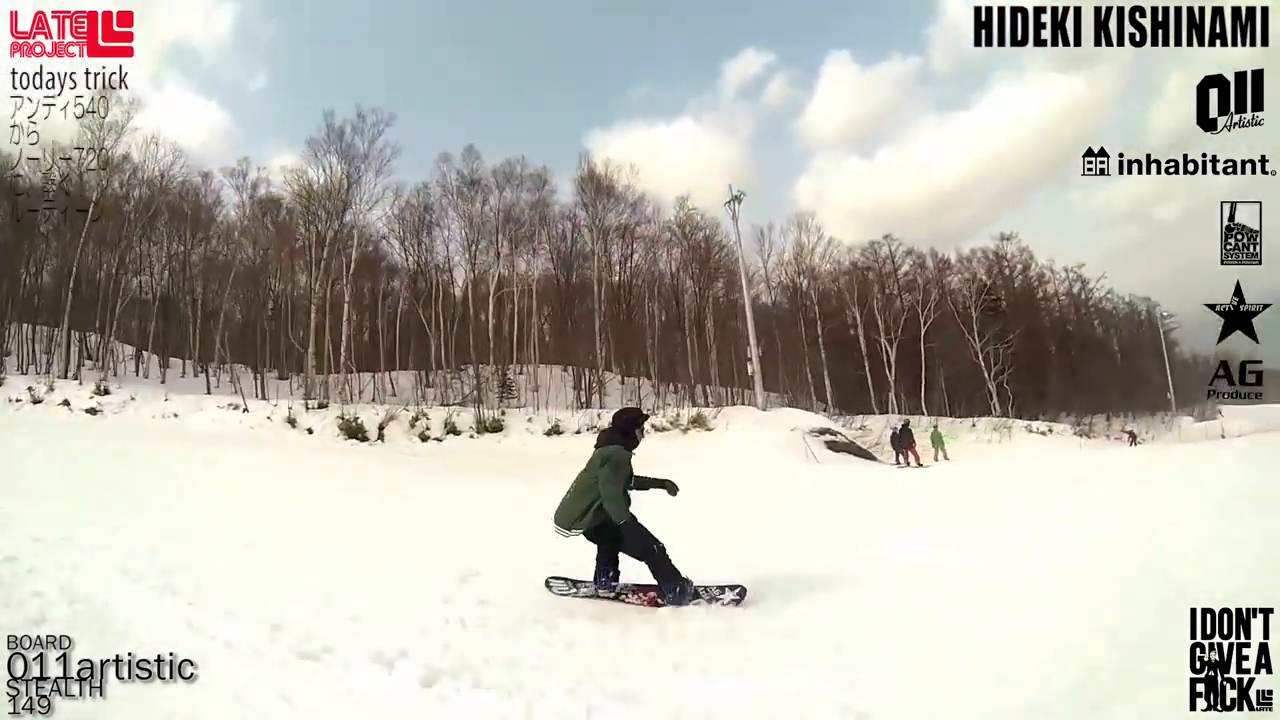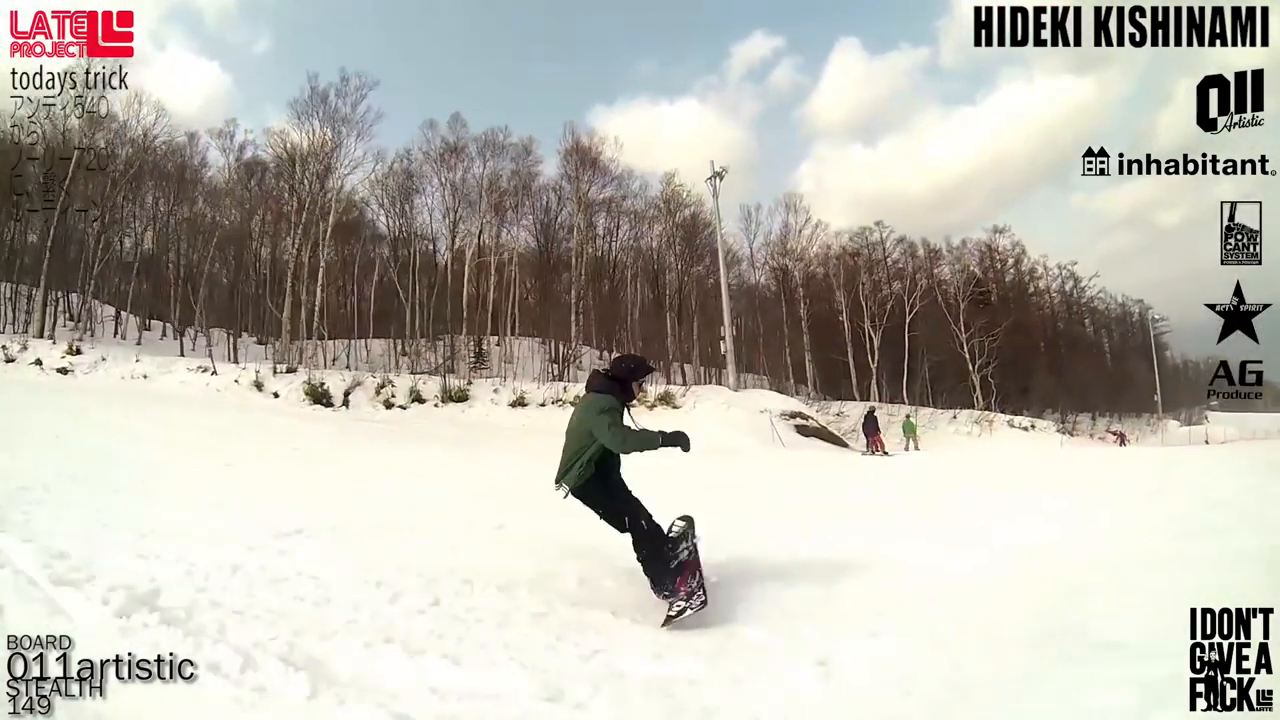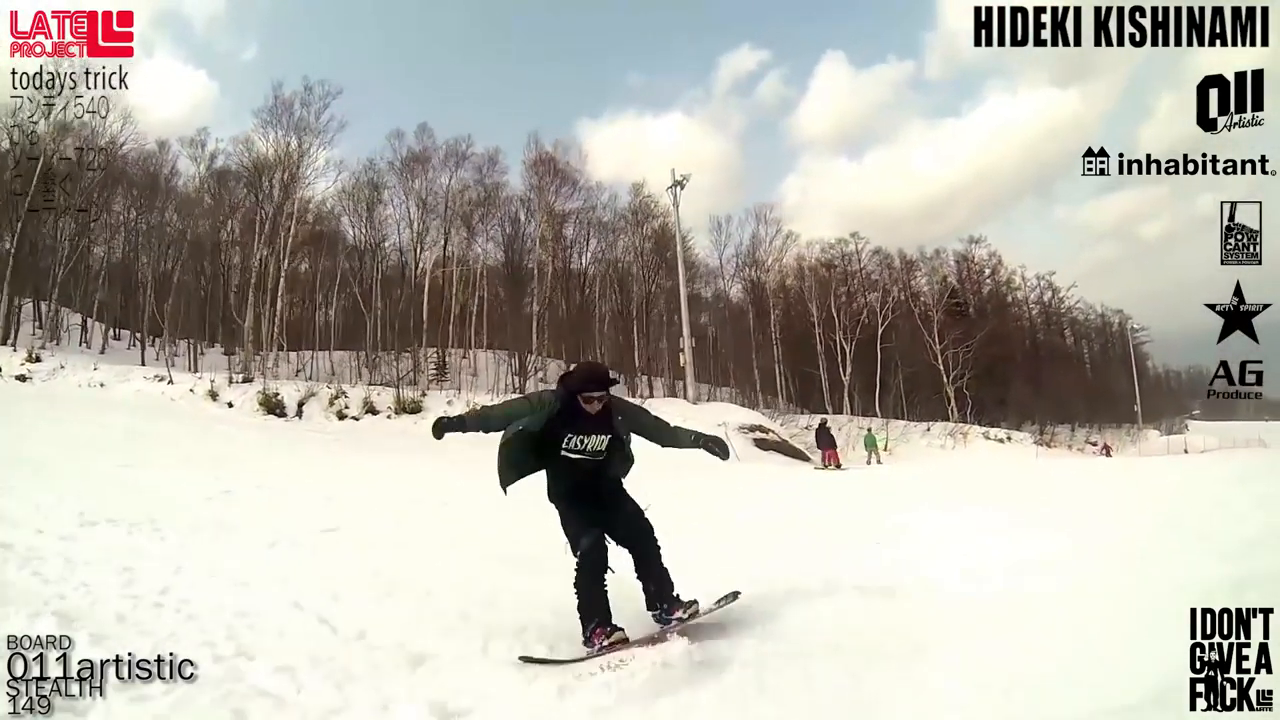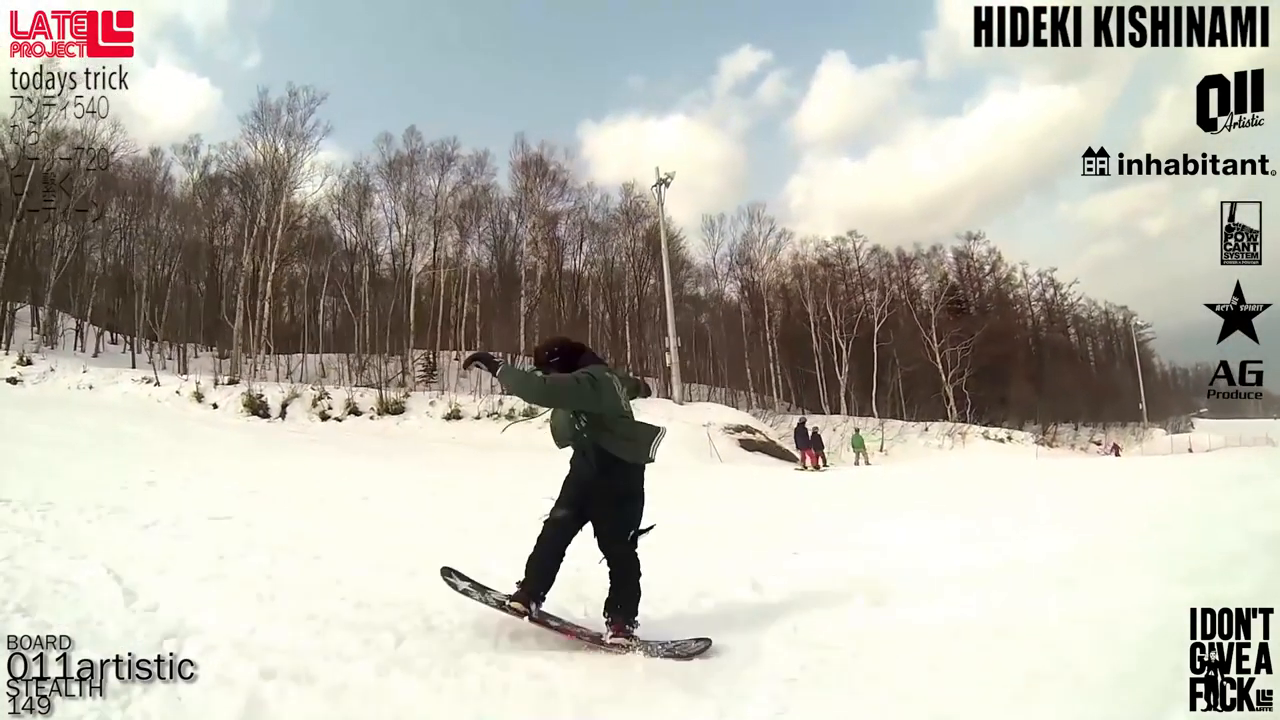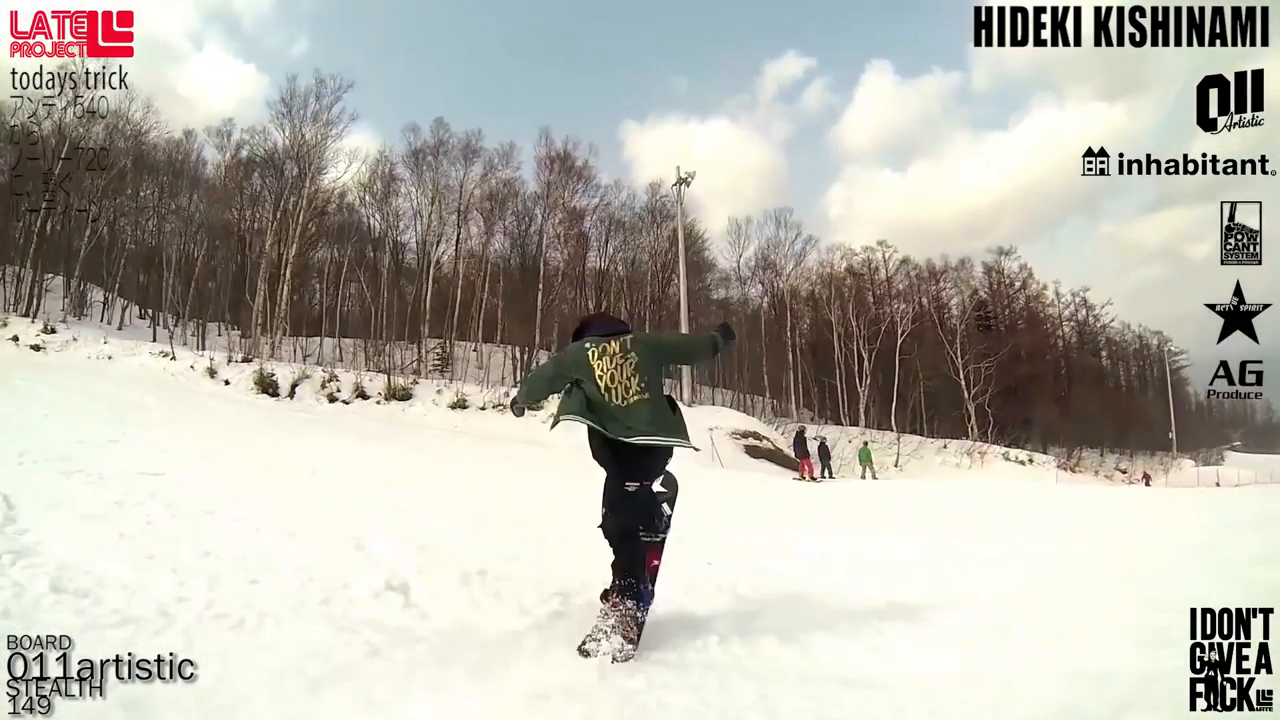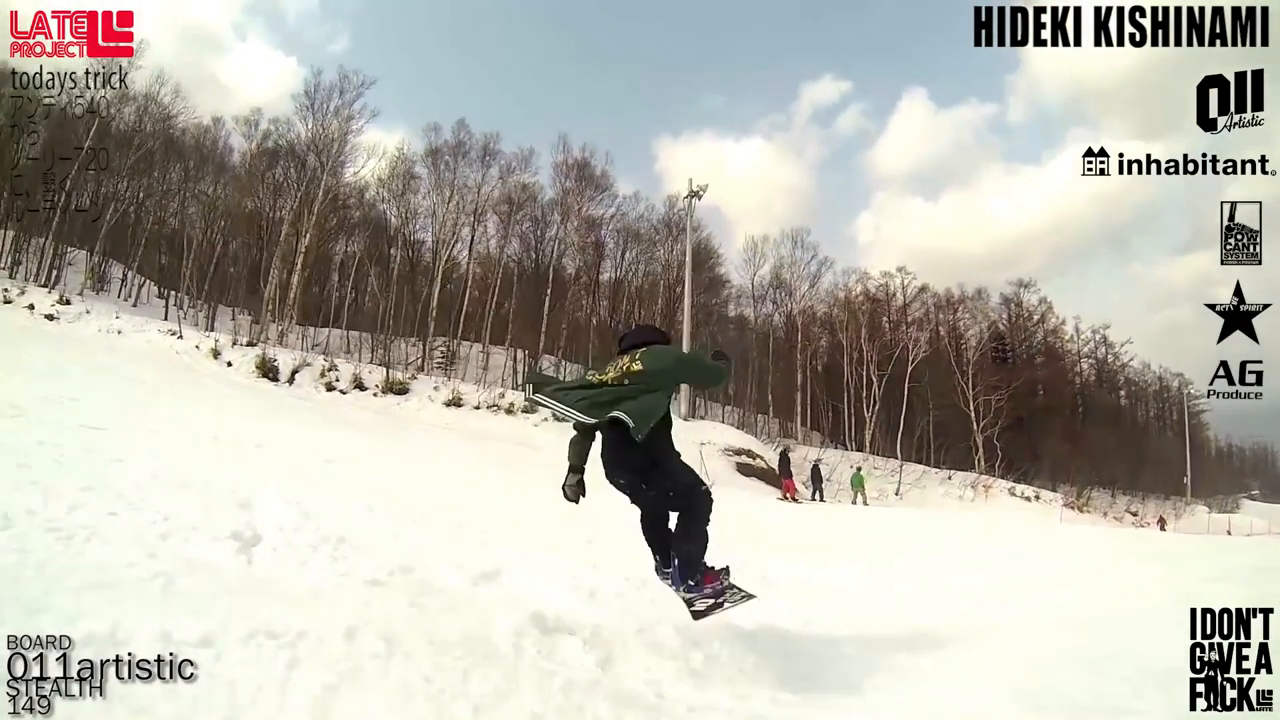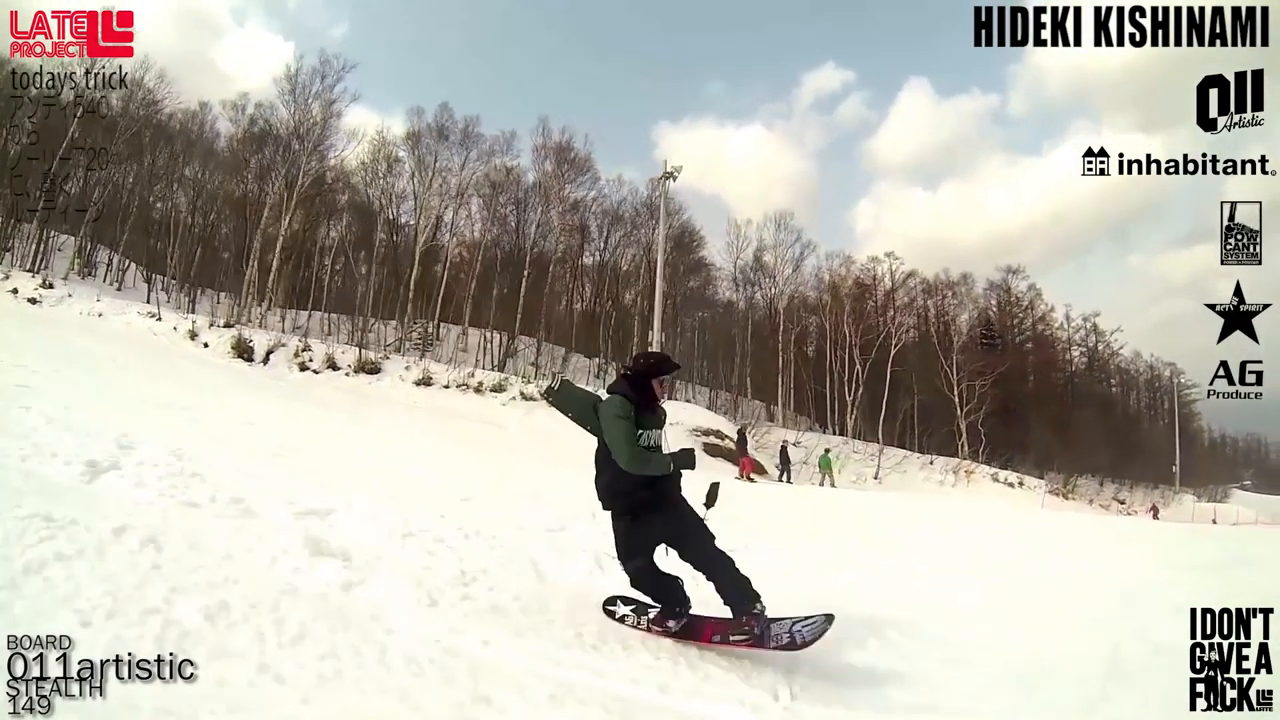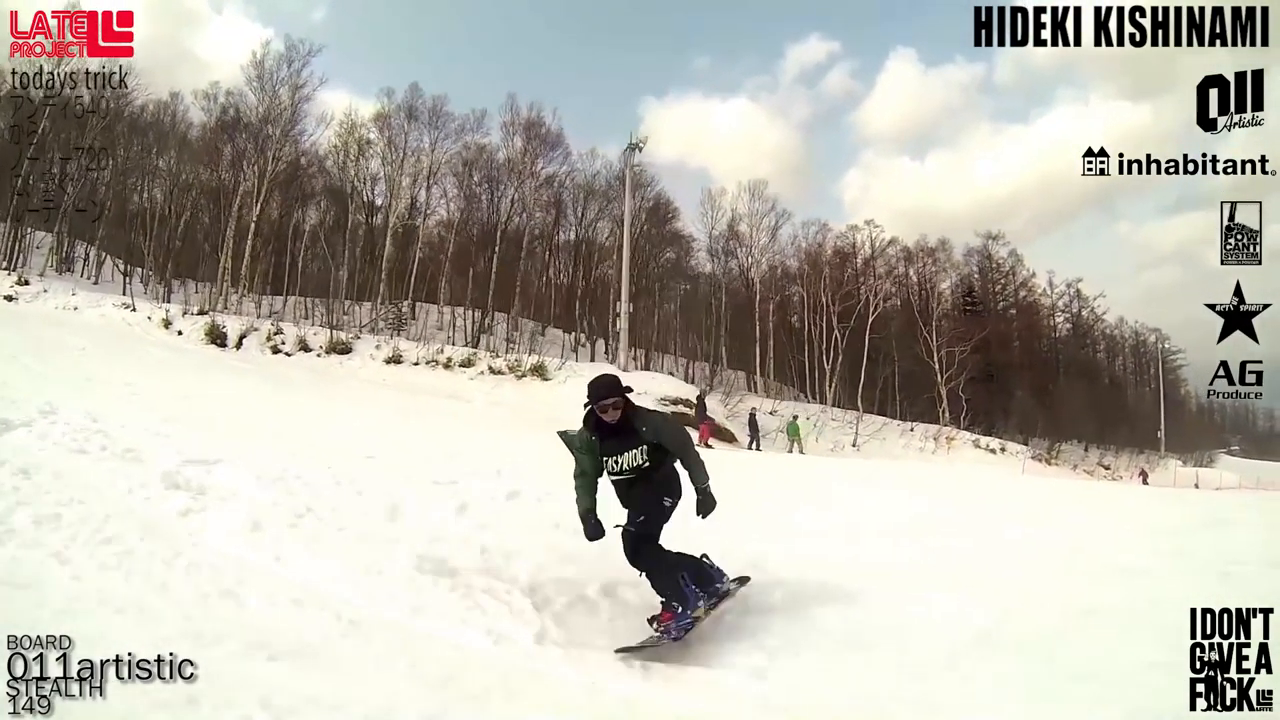
dt=0.5s
person 1, frame 1
left shoulder: (610, 449)
right shoulder: (617, 454)
left elbow: (625, 481)
right elbow: (611, 492)
left wrist: (657, 483)
right wrist: (628, 524)
left hip: (576, 513)
right hip: (593, 519)
left knee: (614, 530)
right knee: (649, 547)
left ankle: (606, 581)
right ankle: (675, 590)
person 1, frame 2
left shoulder: (602, 396)
right shoulder: (603, 404)
right elbow: (619, 438)
right wrist: (666, 439)
left hip: (598, 470)
right hip: (589, 478)
left knee: (630, 510)
right knee: (636, 520)
left ankle: (661, 548)
right ankle: (665, 582)
person 1, frame 3
left shoulder: (617, 410)
right shoulder: (551, 404)
left elbow: (659, 429)
right elbow: (501, 413)
left wrist: (700, 439)
right wrist: (459, 422)
left hip: (608, 489)
right hip: (571, 495)
left knee: (643, 540)
right knee: (591, 554)
left ankle: (664, 607)
right ankle: (596, 629)
person 1, frame 4
left shoulder: (587, 382)
right shoulder: (601, 376)
left elbow: (541, 389)
right elbow: (627, 383)
left wrist: (497, 367)
right wrist: (639, 386)
left hip: (619, 479)
right hip: (585, 471)
left knee: (619, 549)
right knee: (554, 531)
left ankle: (620, 619)
right ankle: (529, 594)
person 1, frame 5
left shoulder: (576, 353)
right shoulder: (643, 343)
left elbow: (539, 382)
right elbow: (695, 347)
left wrist: (520, 399)
right wrist: (720, 338)
left hip: (619, 450)
right hip: (656, 444)
left knee: (618, 524)
right knee: (631, 492)
left ankle: (634, 595)
right ankle: (648, 522)
person 1, frame 6
left shoulder: (607, 371)
right shoulder: (665, 355)
left elbow: (583, 426)
right elbow: (715, 376)
left wrist: (575, 470)
right wrist: (721, 362)
left hip: (616, 462)
right hip: (650, 454)
left knee: (653, 508)
right knee: (696, 501)
left ankle: (669, 565)
right ankle: (690, 576)
person 1, frame 7
left shoulder: (655, 412)
right shoulder: (615, 407)
right elbow: (629, 458)
right wrist: (675, 462)
left hip: (664, 498)
right hip: (626, 509)
left knee: (703, 551)
right knee: (639, 571)
left ankle: (749, 608)
right ankle: (674, 607)
person 1, frame 8
left shoulder: (651, 422)
right shoulder: (588, 437)
left elbow: (687, 453)
right elbow: (584, 480)
left wrist: (703, 490)
right wrist: (588, 517)
left hip: (662, 489)
right hip: (635, 498)
left knee: (636, 544)
right knee: (638, 553)
left ankle: (682, 602)
right ankle: (708, 576)
